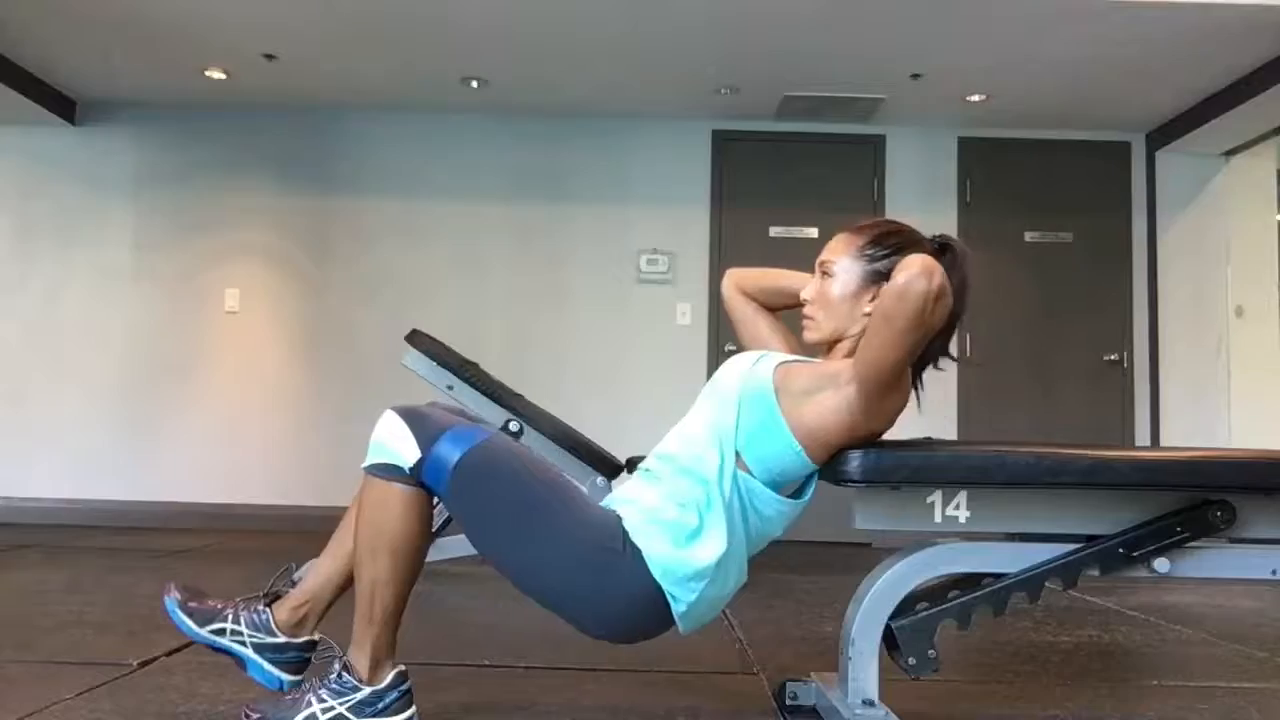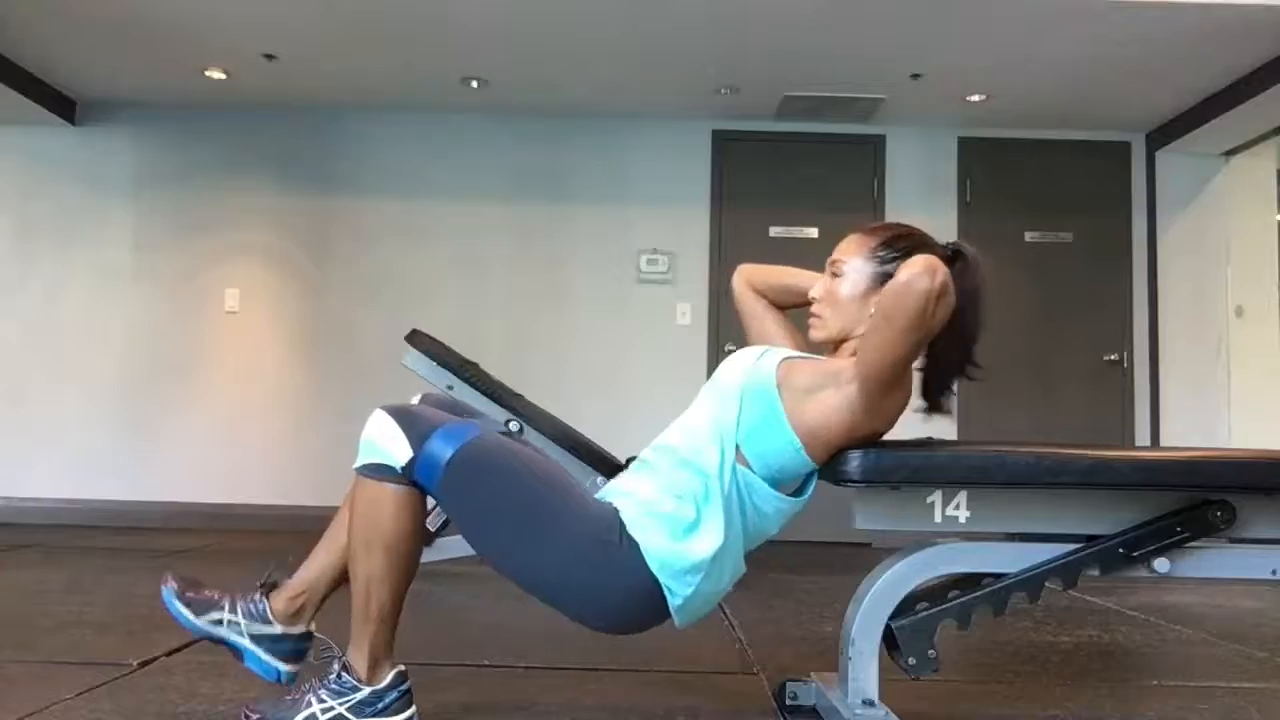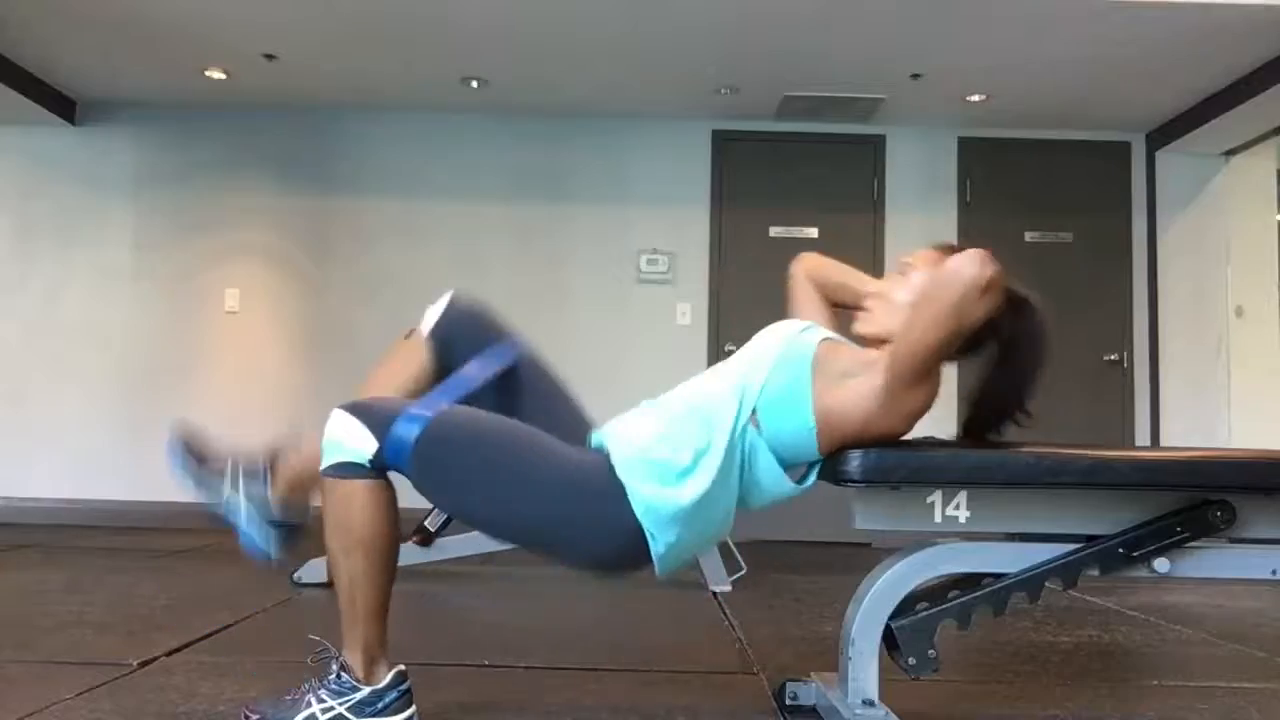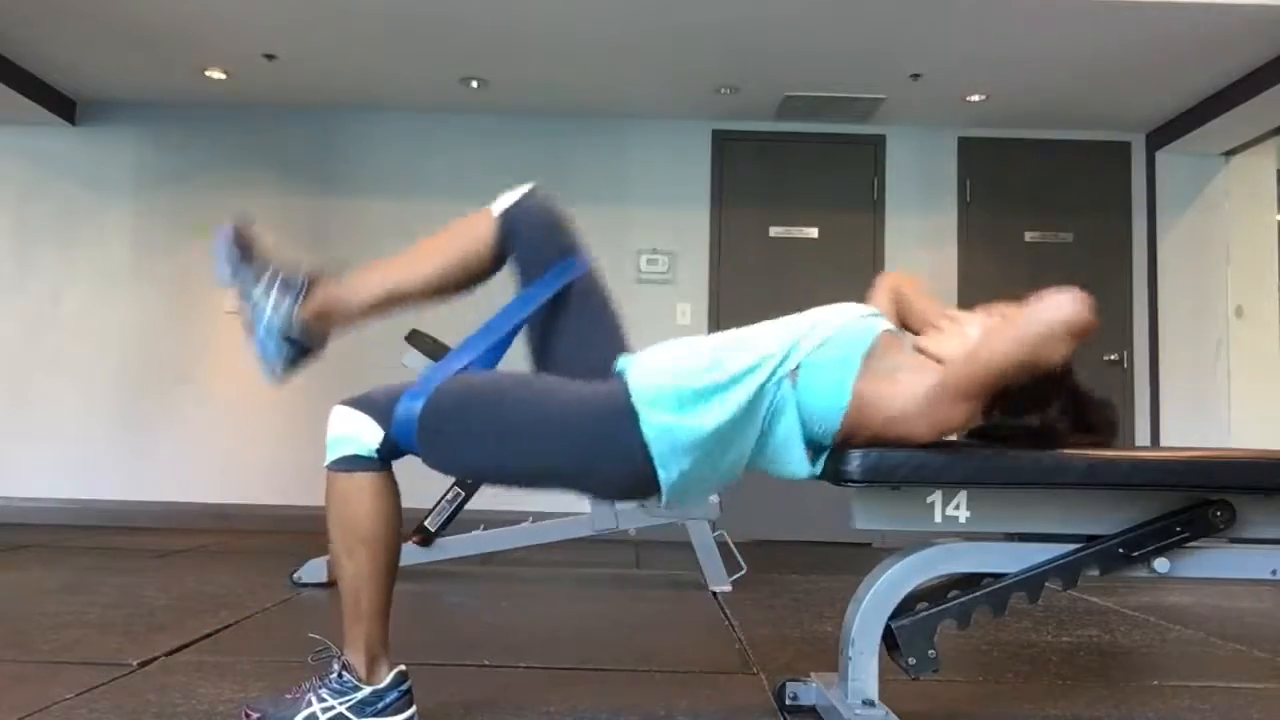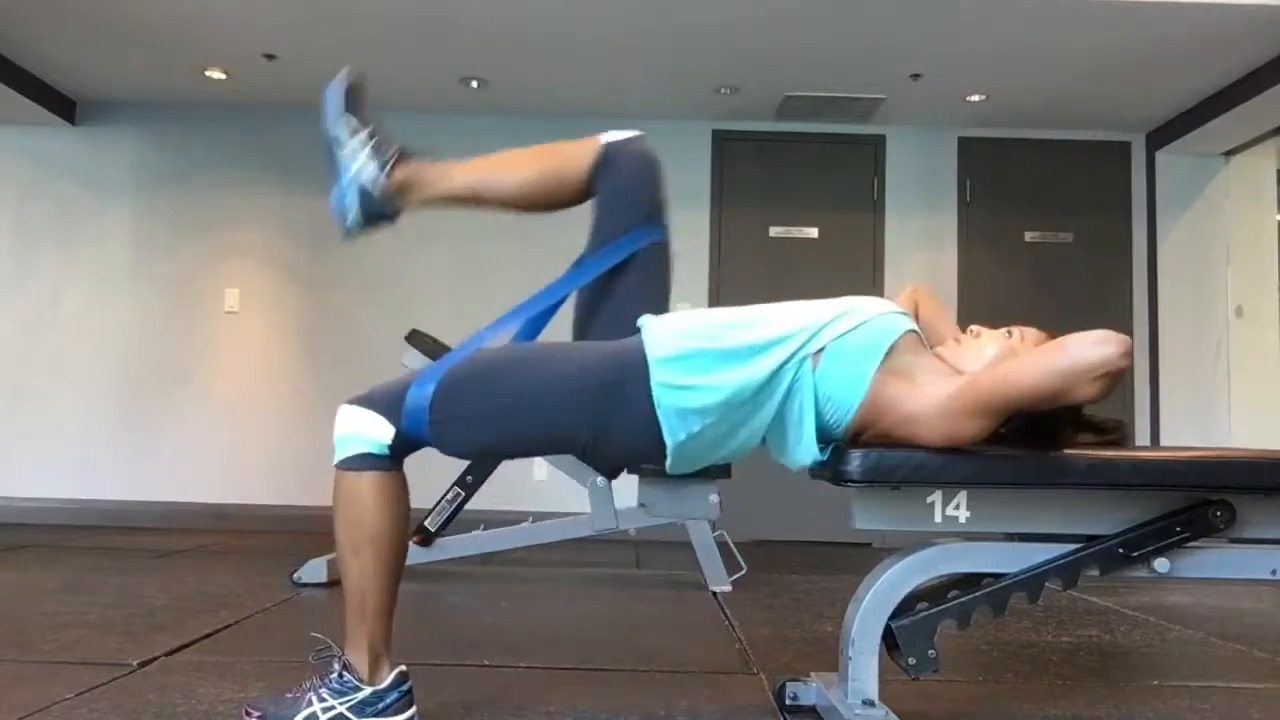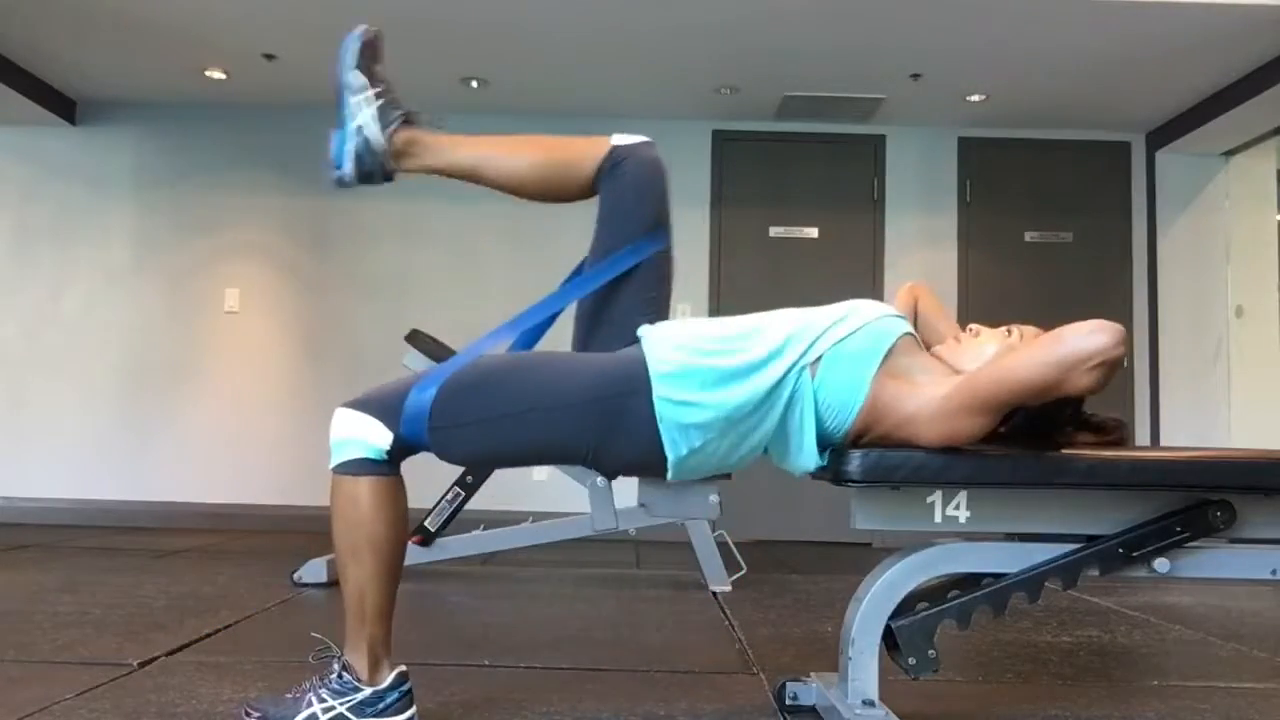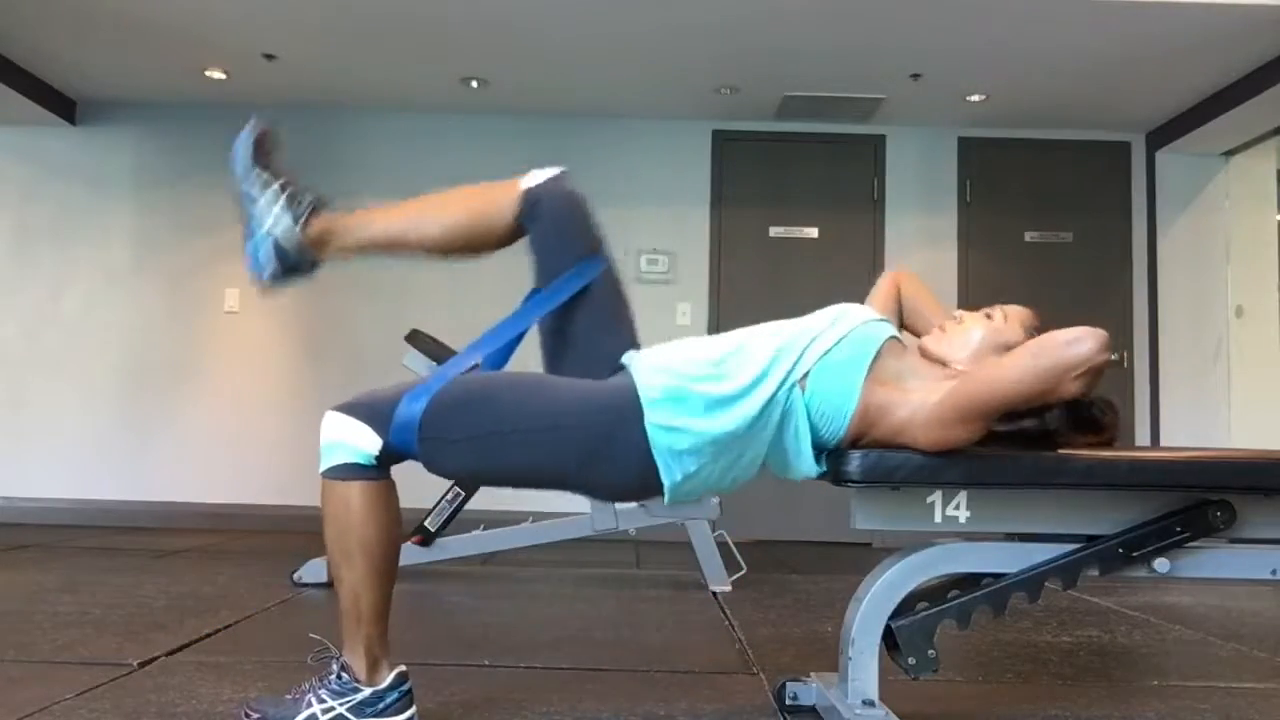
dt=0.2s
person 1, frame 1
left shoulder: (856, 396)
right shoulder: (797, 368)
left elbow: (925, 280)
right elbow: (735, 281)
left wrist: (895, 283)
right wrist: (826, 287)
left hip: (629, 577)
right hip: (624, 536)
left knee: (409, 437)
right knee: (433, 428)
right ankle: (286, 625)
person 1, frame 2
left shoulder: (860, 396)
right shoulder: (807, 369)
left elbow: (925, 280)
right elbow: (746, 277)
left wrist: (884, 283)
right wrist: (839, 285)
left hip: (628, 565)
right hip: (622, 529)
left knee: (399, 435)
right knee: (431, 414)
right ankle: (283, 615)
person 1, frame 3
left shoulder: (890, 389)
right shoulder: (837, 357)
left elbow: (975, 271)
right elbow: (805, 265)
left wrist: (929, 284)
right wrist: (881, 294)
left hip: (623, 506)
right hip: (610, 461)
left knee: (361, 428)
right knee: (455, 323)
right ankle: (274, 494)
person 1, frame 4
left shoulder: (934, 396)
right shoulder: (897, 352)
left elbow: (1070, 310)
right elbow: (895, 282)
left wrist: (996, 332)
right wrist: (938, 317)
left hip: (633, 432)
right hip: (631, 392)
left knee: (363, 426)
right knee: (526, 216)
right ankle: (312, 312)
person 1, frame 5
left shoulder: (949, 408)
right shoulder: (918, 359)
left elbow: (1106, 350)
right elbow: (922, 291)
left wrist: (985, 356)
right wrist: (954, 336)
left hip: (642, 392)
right hip: (645, 358)
left knee: (370, 424)
right knee: (627, 159)
right ankle: (391, 183)
person 1, frame 6
left shoulder: (944, 408)
right shoulder: (920, 367)
left elbow: (1102, 340)
right elbow: (913, 293)
left wrist: (997, 358)
right wrist: (952, 339)
left hip: (640, 404)
right hip: (644, 364)
left knee: (366, 428)
right knee: (632, 163)
right ankle: (396, 144)
person 1, frame 7
left shoulder: (936, 408)
right shoulder: (911, 365)
left elbow: (1087, 347)
right elbow: (893, 279)
left wrist: (992, 347)
right wrist: (945, 325)
left hip: (632, 432)
right hip: (628, 388)
left knee: (356, 432)
right knee: (547, 198)
right ankle: (312, 235)
